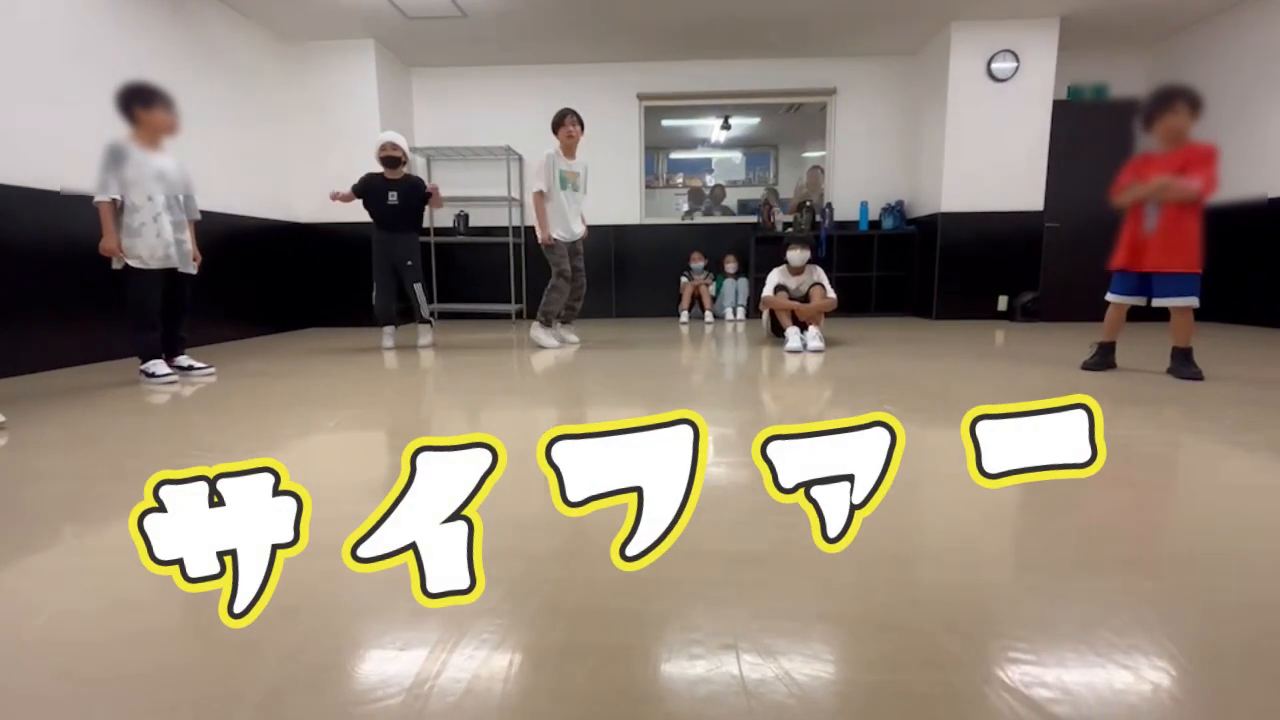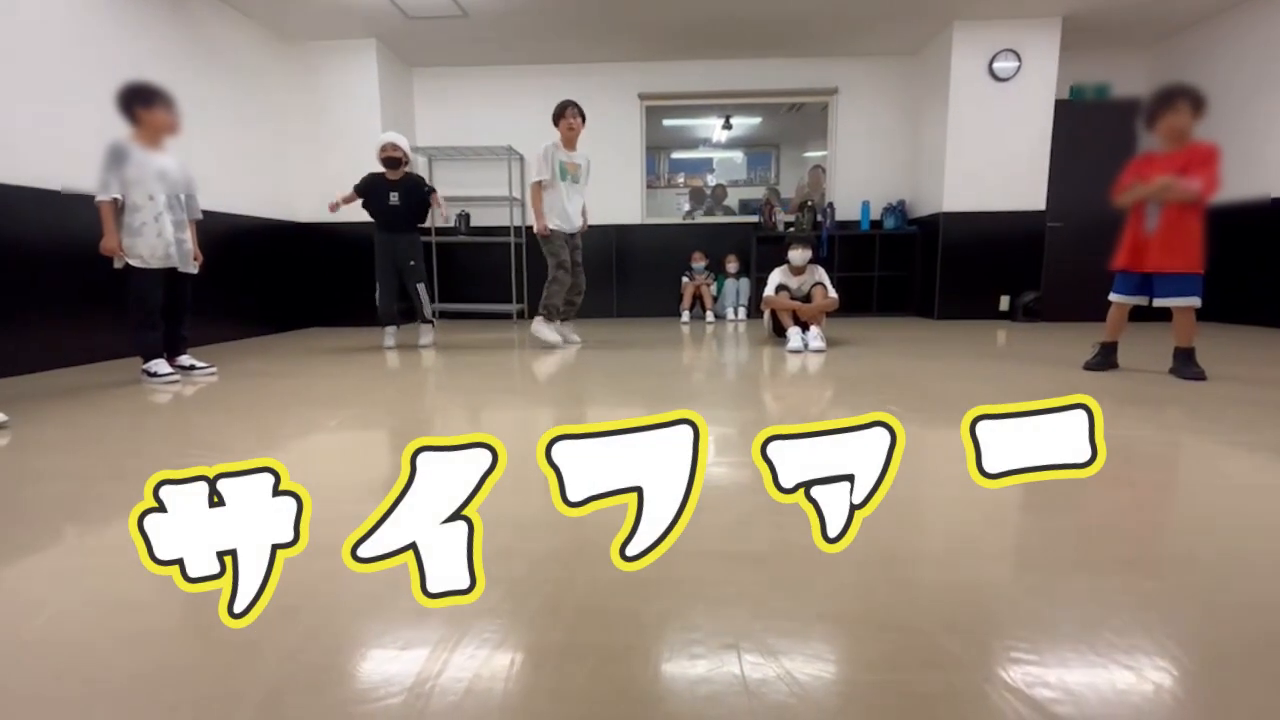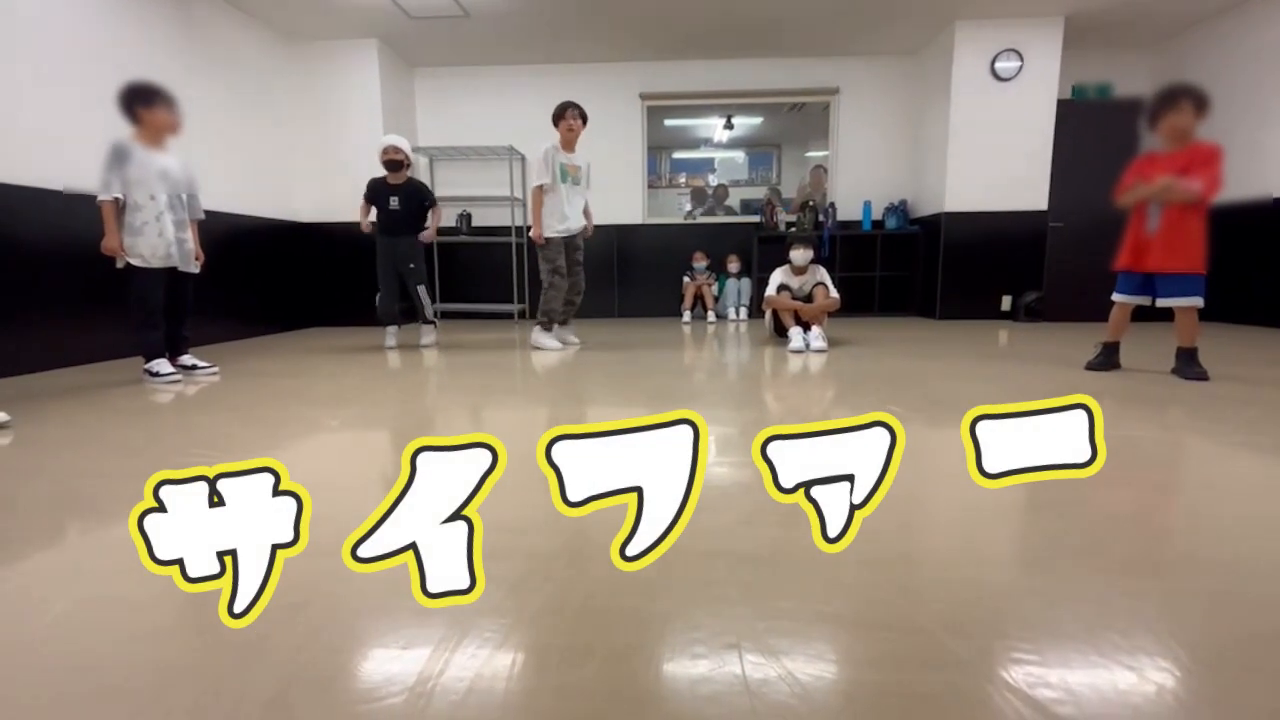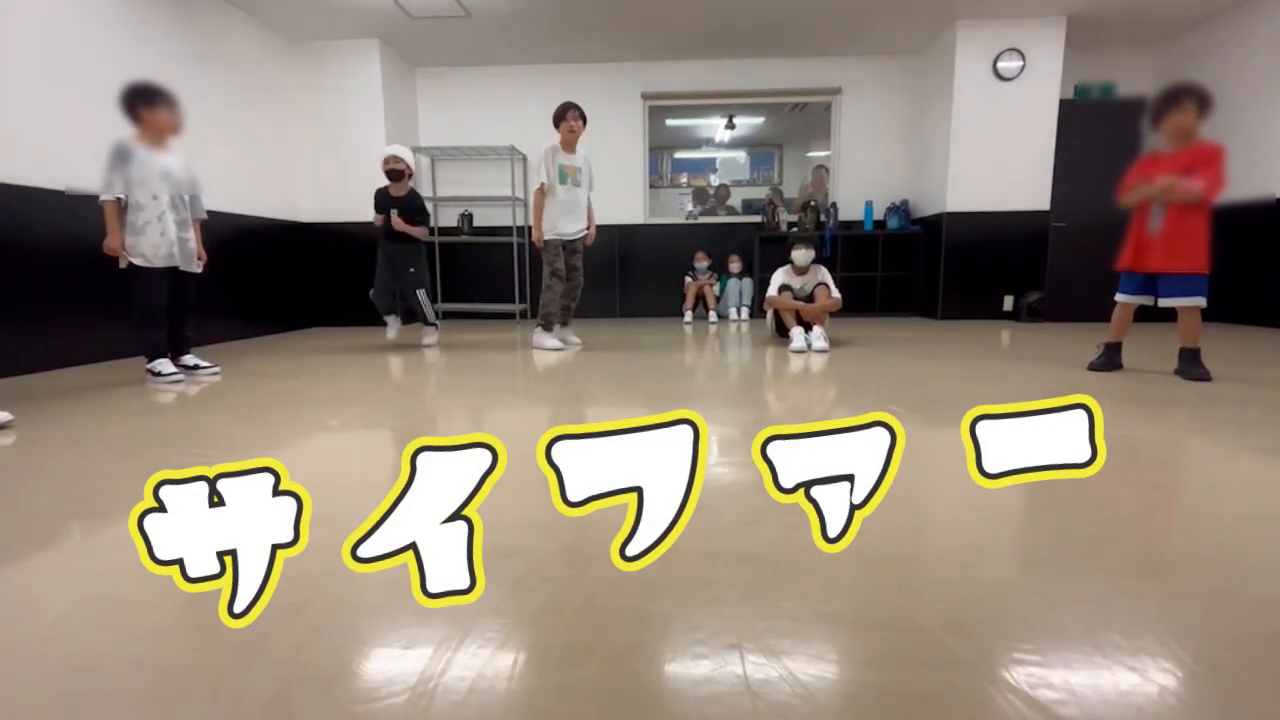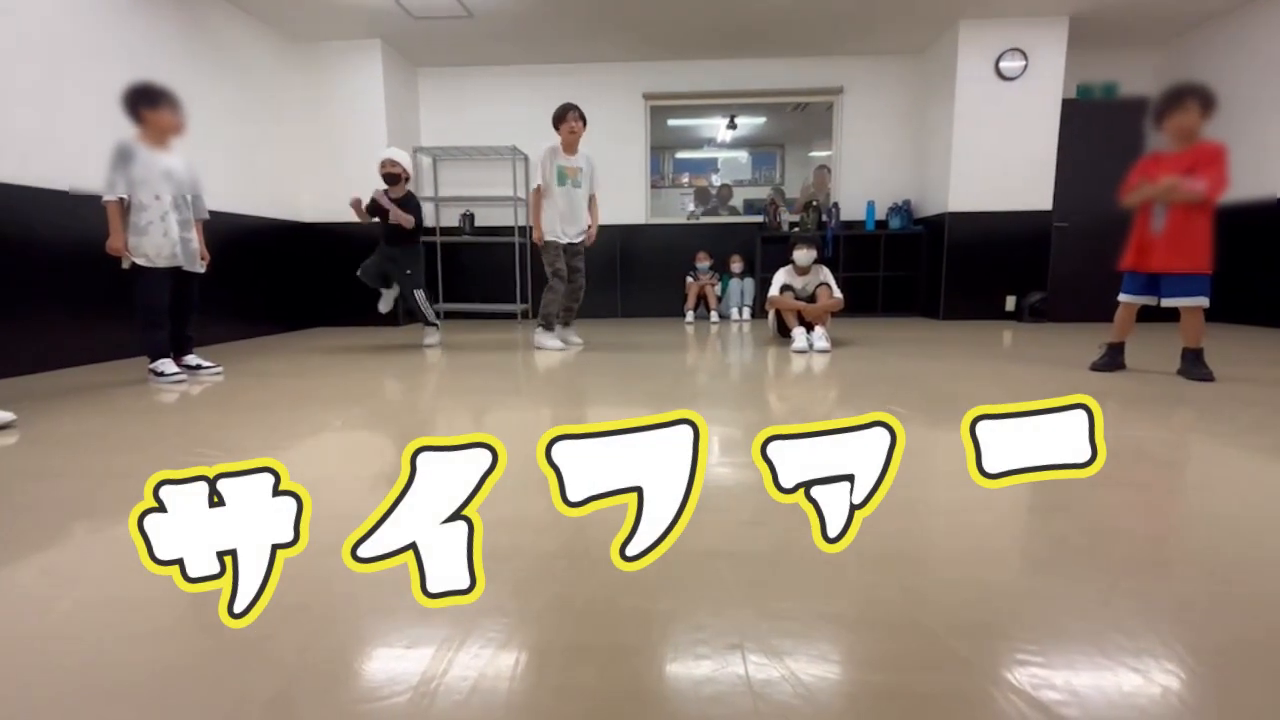
dt=0.1s
person 1, frame 1
left shoulder: (173, 163)
right shoulder: (121, 151)
left elbow: (187, 208)
right elbow: (107, 195)
left wrist: (192, 245)
right wrist: (109, 234)
left hip: (176, 250)
right hip: (140, 249)
left knee: (177, 305)
right knee: (146, 306)
left ankle: (176, 354)
right ankle: (150, 360)
person 1, frame 2
left shoulder: (174, 163)
right shoulder: (122, 150)
left elbow: (189, 208)
right elbow: (108, 195)
left wrist: (193, 244)
right wrist: (110, 234)
left hip: (177, 250)
right hip: (141, 249)
left knee: (178, 304)
right knee: (147, 305)
left ankle: (178, 354)
right ankle: (152, 359)
person 1, frame 3
left shoulder: (177, 163)
right shoulder: (124, 151)
left elbow: (191, 208)
right elbow: (110, 194)
left wrist: (195, 244)
right wrist: (111, 233)
left hip: (179, 250)
right hip: (143, 249)
left knee: (180, 304)
right knee: (149, 304)
left ankle: (179, 354)
right ankle: (154, 359)
person 1, frame 4
left shoulder: (178, 162)
right shoulder: (126, 150)
left elbow: (193, 207)
right elbow: (112, 194)
left wrist: (198, 244)
right wrist: (113, 233)
left hip: (181, 250)
right hip: (145, 248)
left knee: (182, 304)
right knee: (151, 304)
left ankle: (181, 353)
right ankle: (156, 359)
person 1, frame 5
left shoulder: (180, 163)
right shoulder: (128, 151)
left elbow: (195, 207)
right elbow: (114, 194)
left wrist: (200, 243)
right wrist: (116, 233)
left hip: (184, 250)
right hip: (148, 249)
left knee: (185, 303)
right knee: (154, 304)
left ankle: (184, 354)
right ankle: (159, 359)
person 2, frame 1
left shoulder: (1202, 154)
right shoulder: (1139, 162)
left elbow: (1193, 190)
right elbow: (1120, 197)
left wrist: (1144, 191)
right wrist: (1156, 185)
left hip: (1177, 249)
right hip: (1135, 247)
left knee: (1181, 305)
right knee: (1118, 301)
left ankle: (1181, 358)
right ankle: (1104, 352)
person 2, frame 2
left shoulder: (1204, 154)
right shoulder: (1141, 162)
left elbow: (1193, 191)
right elbow: (1121, 198)
left wrist: (1145, 191)
right wrist: (1157, 186)
left hip: (1179, 250)
right hip: (1137, 248)
left knee: (1183, 305)
right knee: (1120, 301)
left ankle: (1184, 358)
right ankle: (1107, 352)
person 2, frame 3
left shoulder: (1206, 154)
right shoulder: (1144, 162)
left elbow: (1195, 191)
right elbow: (1123, 198)
left wrist: (1148, 192)
right wrist: (1158, 186)
left hip: (1181, 249)
right hip: (1139, 247)
left knee: (1185, 305)
right knee: (1123, 301)
left ankle: (1187, 358)
right ankle: (1109, 352)
person 2, frame 4
left shoulder: (1209, 153)
right shoulder: (1147, 161)
left elbow: (1197, 191)
right elbow: (1126, 198)
left wrist: (1150, 191)
right wrist: (1159, 186)
left hip: (1184, 250)
right hip: (1142, 248)
left knee: (1188, 305)
right knee: (1125, 301)
left ankle: (1189, 359)
right ankle: (1111, 353)
person 2, frame 5
left shoulder: (1212, 153)
right shoulder: (1150, 161)
left elbow: (1200, 192)
right elbow: (1128, 197)
left wrist: (1152, 192)
right wrist: (1163, 187)
left hip: (1187, 250)
right hip: (1145, 247)
left knee: (1191, 305)
right knee: (1128, 301)
left ankle: (1192, 359)
right ankle: (1114, 353)
person 3, frame 1
left shoulder: (582, 165)
right shoulder: (550, 159)
right elbow: (538, 195)
left wrist: (583, 224)
right wrist: (542, 228)
left hip: (574, 233)
right hip: (553, 233)
left knee: (578, 282)
right knee: (562, 276)
left ankle: (564, 325)
right ankle: (542, 324)
person 3, frame 2
left shoulder: (584, 158)
right shoulder: (549, 150)
right elbow: (536, 185)
left wrist: (584, 216)
right wrist: (539, 218)
left hip: (573, 227)
right hip: (551, 225)
left knee: (577, 278)
right knee: (562, 268)
left ankle: (564, 322)
right ankle: (544, 319)
person 3, frame 3
left shoulder: (583, 160)
right shoulder: (550, 152)
right elbow: (538, 190)
left wrist: (589, 219)
right wrist: (536, 225)
left hip: (575, 229)
right hip: (551, 230)
left knee: (576, 279)
right knee: (556, 276)
left ankle: (562, 326)
right ankle: (542, 330)
person 3, frame 4
left shoulder: (584, 160)
right shoulder: (549, 153)
right elbow: (540, 192)
left wrist: (592, 223)
right wrist: (537, 227)
left hip: (576, 232)
right hip: (551, 231)
left knee: (574, 282)
right knee: (555, 279)
left ankle: (562, 326)
right ankle: (543, 331)
person 3, frame 5
left shoulder: (586, 160)
right shoulder: (550, 154)
left elbow: (591, 197)
right elbow: (537, 192)
left wrist: (594, 225)
right wrist: (536, 226)
left hip: (576, 234)
right hip: (550, 233)
left knee: (575, 282)
right knee: (557, 280)
left ankle: (564, 327)
right ankle: (545, 330)
person 4, frame 1
left shoulder: (414, 183)
right shoulder: (370, 181)
left elbow: (435, 203)
right elbow: (352, 195)
left wrist: (436, 195)
right wrist: (339, 196)
left hip: (407, 239)
right hip: (382, 239)
left knee: (414, 285)
right knee: (383, 288)
left ankle: (425, 328)
right ankle: (388, 330)
person 4, frame 2
left shoulder: (415, 181)
right shoulder: (372, 181)
left elbow: (434, 197)
right elbow: (354, 194)
left wrist: (441, 208)
right wrist: (339, 202)
left hip: (409, 239)
right hip: (384, 240)
left knee: (417, 285)
right knee: (385, 288)
left ankle: (426, 327)
right ankle: (390, 330)
person 4, frame 3
left shoulder: (416, 187)
right shoulder: (375, 185)
left elbow: (435, 209)
right elbow: (366, 203)
left wrist: (432, 228)
right wrist: (364, 219)
left hip: (410, 243)
right hip: (385, 244)
left knee: (418, 287)
right knee: (386, 291)
left ankle: (429, 328)
right ankle: (391, 329)
person 4, frame 4
left shoulder: (414, 200)
right shoulder: (381, 194)
left elbow: (424, 233)
left wrist: (404, 227)
right wrist: (377, 220)
left hip: (411, 250)
right hip: (387, 249)
left knee: (417, 291)
right knee: (380, 291)
left ankle: (430, 329)
right ankle: (392, 319)
person 4, frame 5
left shoulder: (411, 200)
right shoulder: (379, 197)
left elbow: (410, 223)
right elbow: (366, 218)
left wrist: (388, 205)
right wrist: (357, 207)
left hip: (409, 251)
right hip: (386, 249)
left knee: (416, 292)
right knee: (366, 272)
left ankle: (432, 329)
right ankle: (388, 288)
